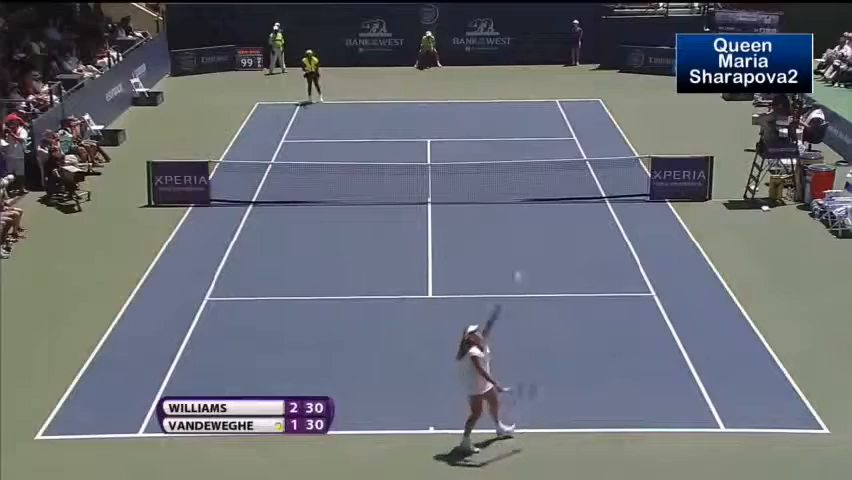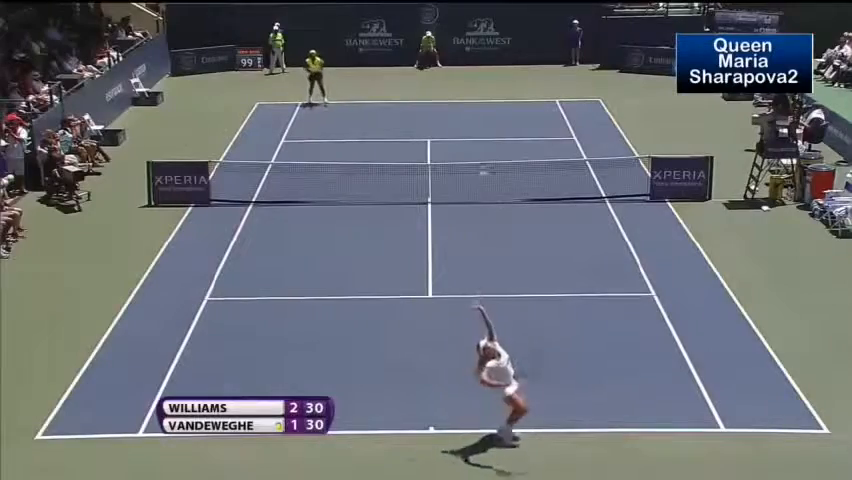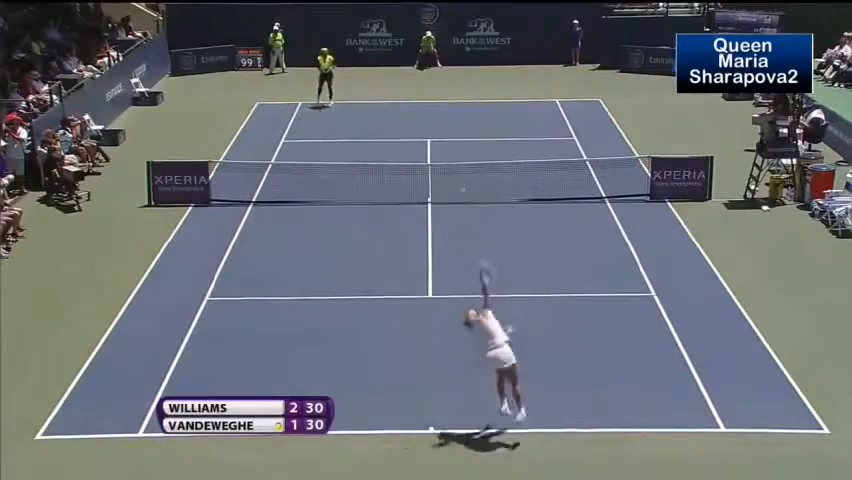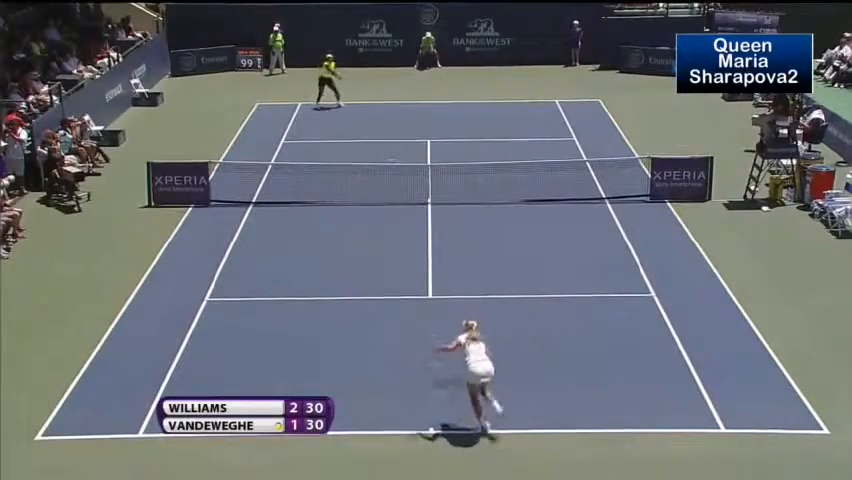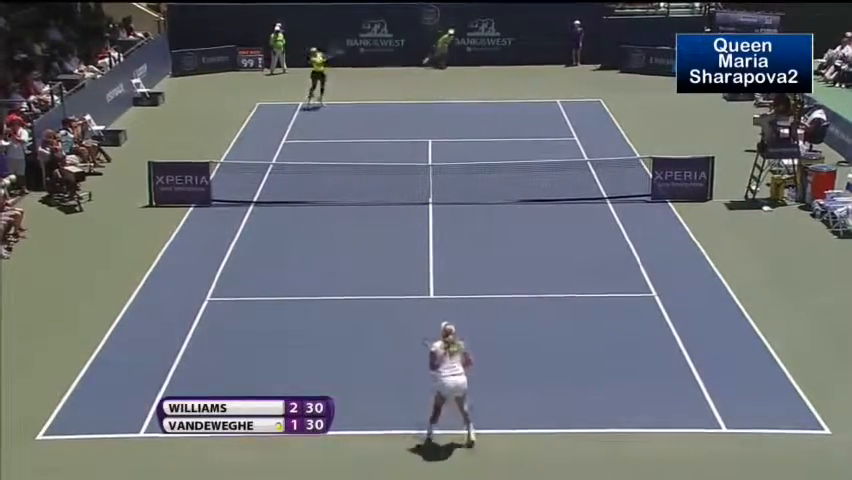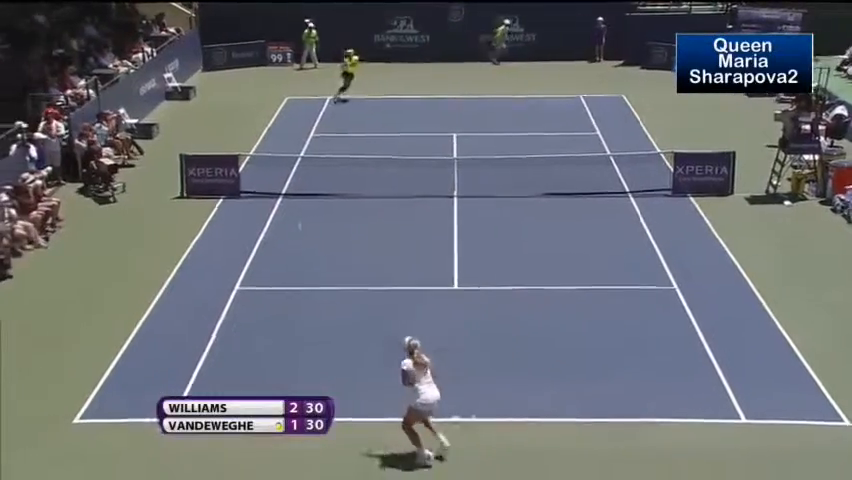
dt=0.5s
person 1, frame 1
left shoulder: (481, 341)
right shoulder: (473, 353)
left elbow: (487, 327)
right elbow: (483, 372)
left wrist: (495, 314)
right wrist: (497, 385)
left hip: (486, 384)
right hip: (475, 388)
left knee: (495, 404)
right knee: (476, 414)
left ankle: (500, 428)
right ankle: (465, 442)
person 1, frame 2
left shoulder: (494, 345)
right shoulder: (489, 364)
left elbow: (490, 327)
right elbow: (482, 380)
left wrist: (482, 311)
right wrist: (499, 384)
left hip: (511, 383)
right hip: (505, 389)
left knee: (520, 408)
right knee: (522, 409)
left ankle: (505, 430)
right ankle: (504, 431)
person 1, frame 3
left shoulder: (480, 321)
right shoulder: (485, 314)
left hip: (494, 354)
right hip: (503, 352)
left knee: (501, 380)
right knee: (514, 384)
left ankle: (503, 404)
right ankle: (520, 410)
person 1, frame 4
left shoulder: (462, 339)
right shoulder: (481, 341)
left elbow: (451, 348)
right elbow: (488, 355)
left wrist: (438, 348)
left hip: (474, 371)
right hip: (488, 368)
left knee: (474, 398)
right knee: (483, 389)
left ankle: (484, 425)
right ankle: (494, 404)
person 1, frame 5
left shoulder: (436, 346)
right shoulder: (460, 346)
left elbow: (432, 367)
right elbow: (469, 363)
left hip: (445, 382)
right hip: (460, 381)
left knee: (437, 407)
right knee: (463, 408)
left ankle: (429, 433)
right ankle: (470, 434)
person 1, frame 6
left shoulder: (406, 363)
right shoulder: (424, 359)
left elbow: (406, 383)
left hip: (424, 398)
right hip: (434, 394)
left knee: (406, 425)
right knee: (423, 419)
left ankle: (423, 454)
right ankle: (441, 441)
